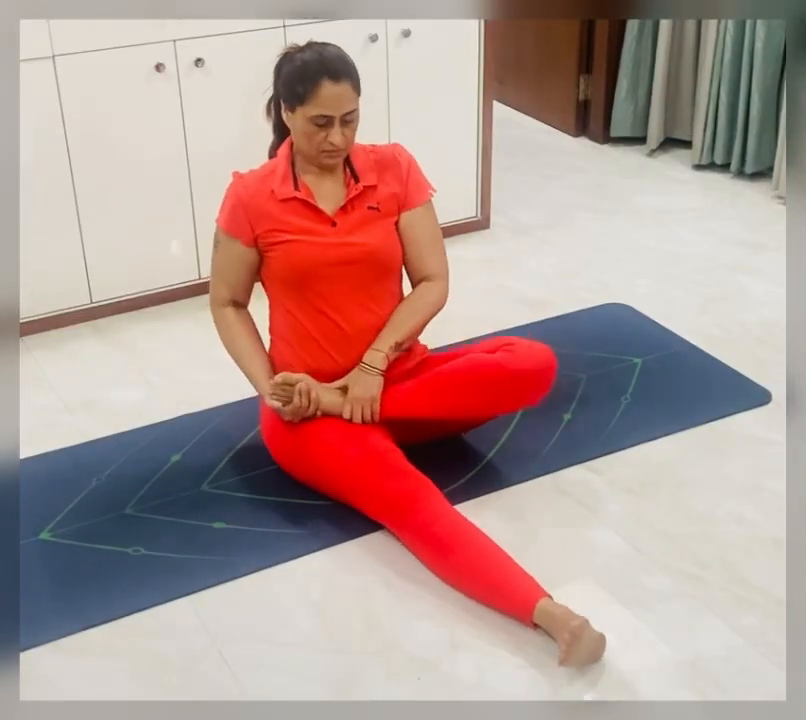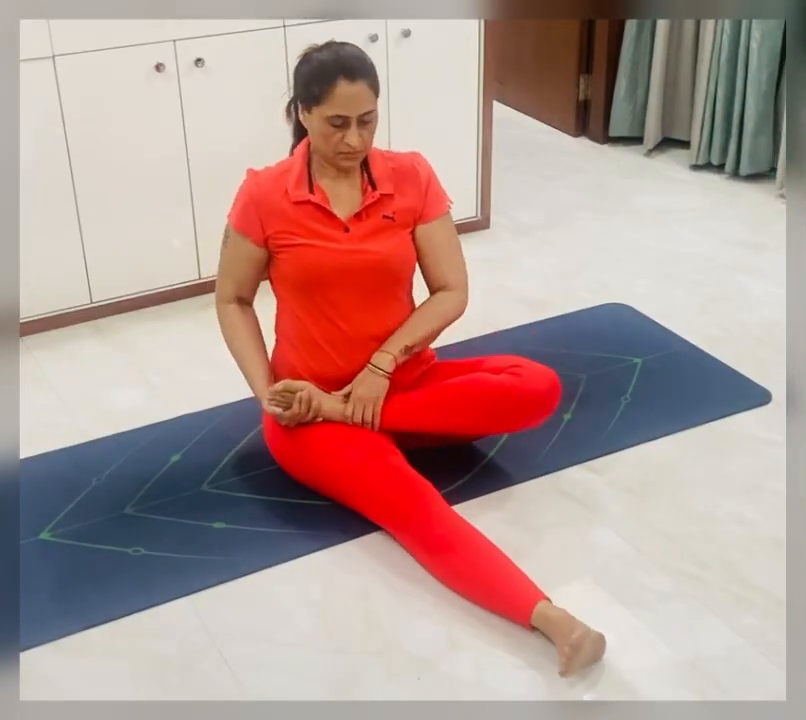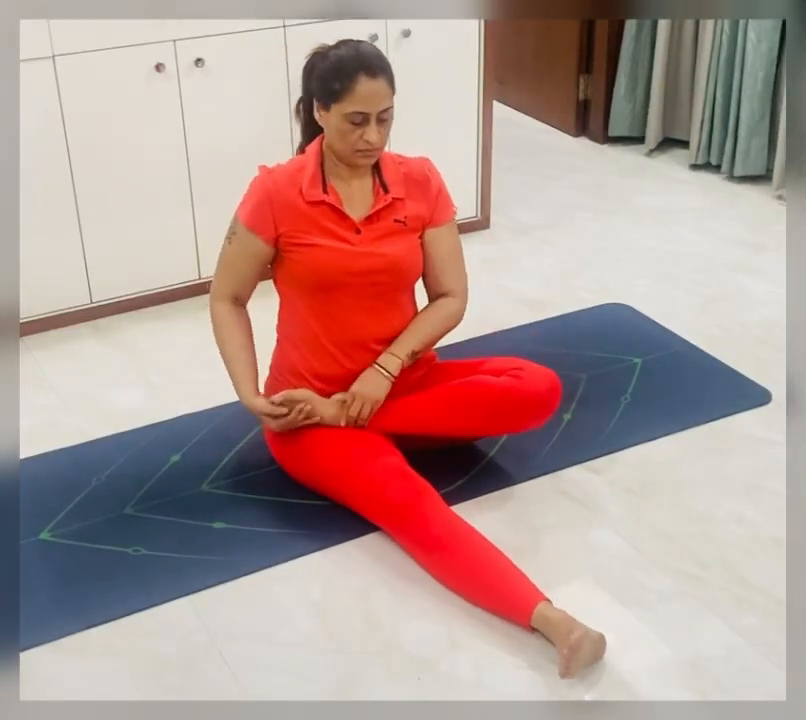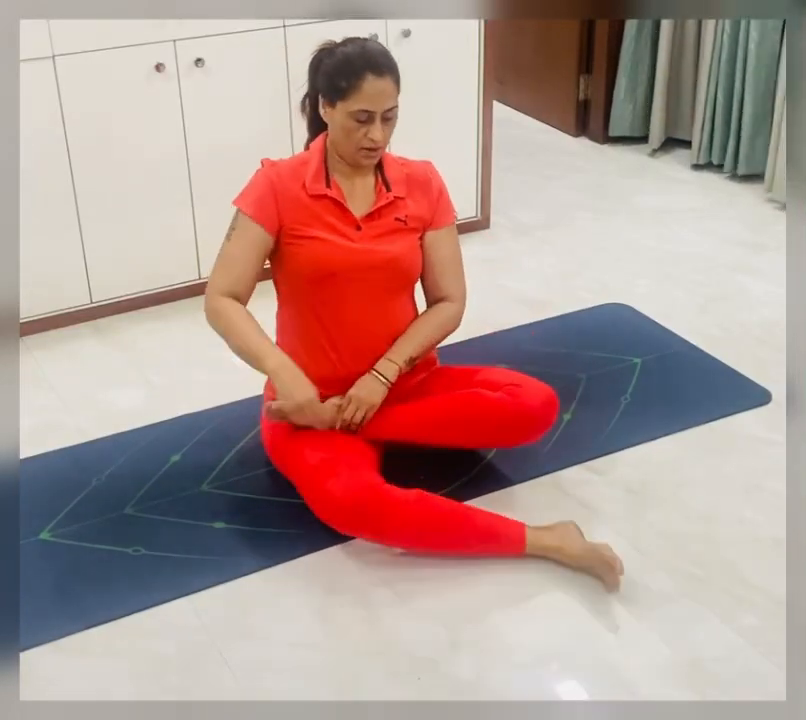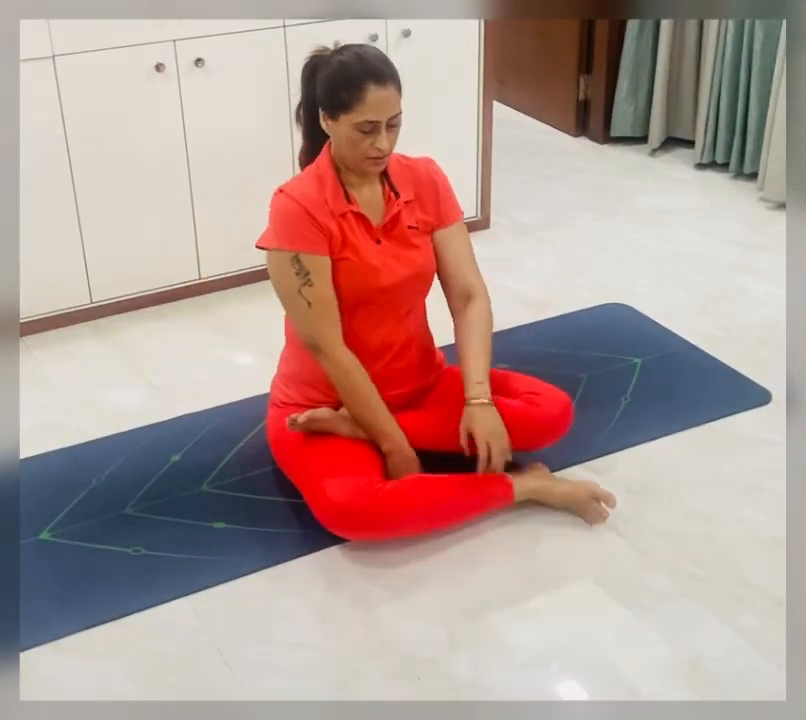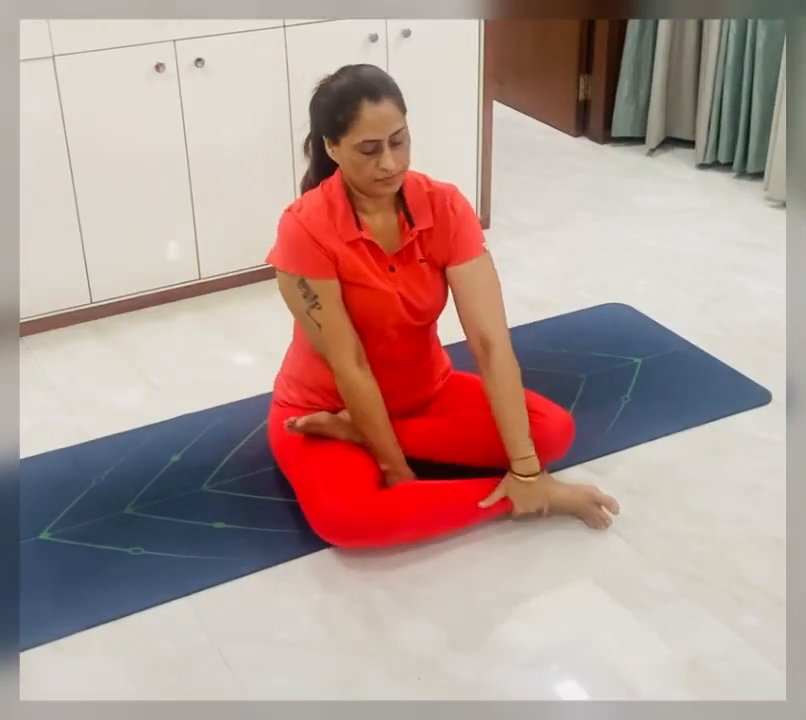
dt=0.4s
person 1, frame 1
left shoulder: (395, 168)
right shoulder: (251, 197)
left elbow: (433, 283)
right elbow: (227, 305)
left wrist: (372, 366)
right wrist: (269, 387)
left hip: (400, 376)
right hip: (311, 408)
left knee: (533, 367)
right knee: (415, 505)
left ankle: (339, 403)
person 1, frame 2
left shoulder: (412, 177)
right shoulder: (264, 194)
left elbow: (453, 292)
right elbow: (231, 300)
left wrist: (384, 363)
right wrist: (266, 391)
left hip: (406, 380)
right hip: (312, 406)
left knee: (537, 389)
right knee: (414, 507)
left ankle: (341, 412)
person 1, frame 3
left shoulder: (421, 182)
right shoulder: (275, 192)
left elbow: (451, 298)
right elbow: (226, 299)
left wrist: (385, 369)
right wrist: (250, 395)
left hip: (405, 381)
right hip: (311, 400)
left knee: (538, 390)
right knee: (407, 502)
left ankle: (342, 424)
person 1, frame 4
left shoulder: (422, 183)
right shoulder: (278, 185)
left elbow: (448, 303)
right elbow: (220, 301)
left wrist: (381, 375)
right wrist: (283, 376)
left hip: (406, 383)
right hip: (310, 397)
left knee: (536, 405)
right knee: (345, 499)
left ankle: (343, 427)
right ankle: (540, 542)
person 1, frame 5
left shoulder: (425, 181)
right shoulder: (297, 208)
left elbow: (470, 296)
right elbow: (329, 348)
left wrist: (479, 399)
right wrist: (397, 451)
left hip: (420, 384)
right hip: (321, 401)
left knee: (550, 411)
right knee: (349, 508)
left ankle: (357, 429)
right ankle: (525, 487)
person 1, frame 6
left shoulder: (445, 207)
right shoulder: (305, 229)
left elbow: (491, 341)
right elbow: (348, 365)
left wrist: (525, 468)
right wrist: (396, 471)
left hip: (424, 390)
right hip: (322, 403)
left knee: (552, 431)
right knee: (341, 517)
left ankle: (359, 435)
right ankle: (544, 497)
